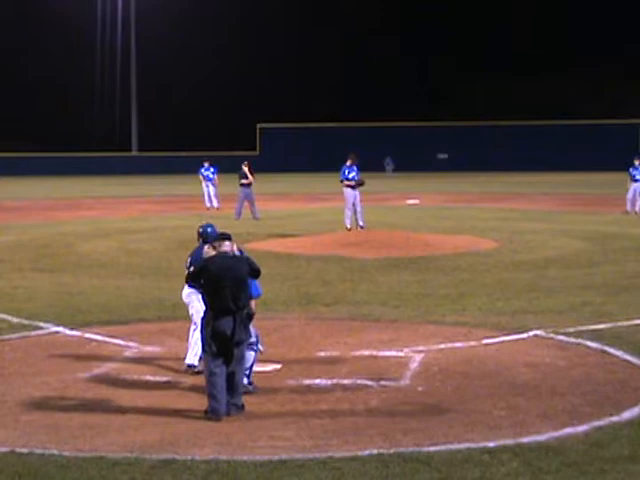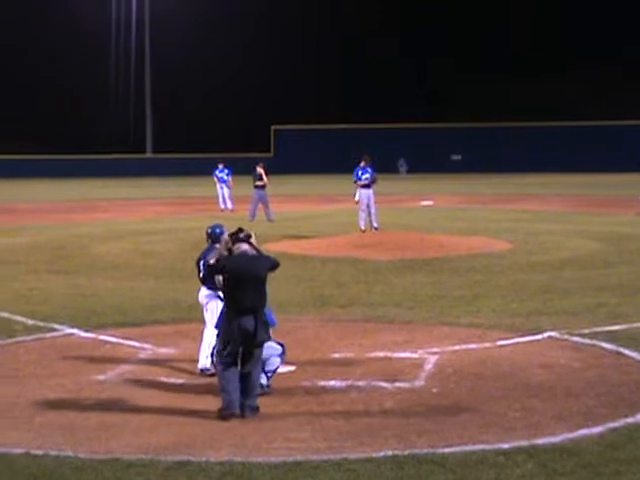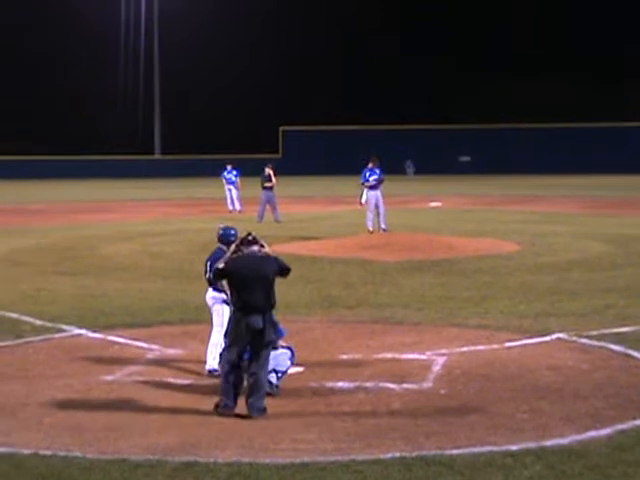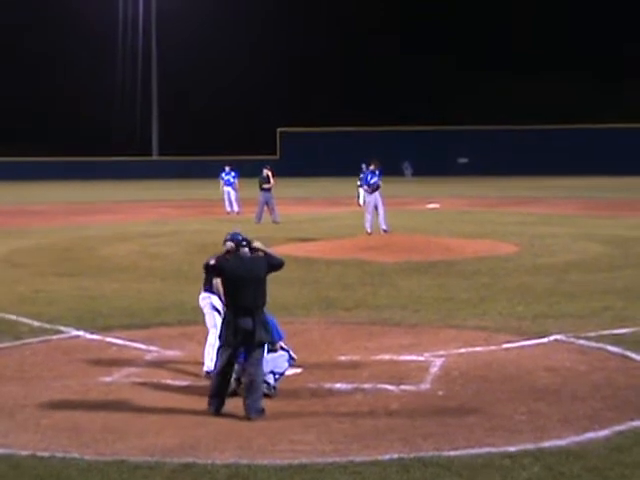
dt=0.3s
person 1, frame 1
left shoulder: (208, 263)
right shoulder: (244, 262)
left elbow: (194, 278)
right elbow: (256, 273)
left hip: (214, 321)
right hip: (237, 320)
left knee: (214, 366)
right knee: (235, 365)
left ankle: (216, 409)
right ankle: (234, 405)
person 1, frame 2
left shoulder: (227, 262)
right shoulder: (262, 261)
left elbow: (209, 268)
right elbow: (274, 263)
left wrist: (223, 249)
right wrist: (256, 248)
left hip: (233, 319)
right hip: (256, 320)
left knee: (226, 363)
right knee: (252, 365)
left ankle: (229, 405)
right ankle: (248, 407)
person 1, frame 3
left shoulder: (234, 263)
right shoulder: (271, 263)
left elbow: (215, 274)
right elbow: (286, 270)
left wrist: (229, 255)
right wrist: (268, 254)
left hip: (241, 319)
right hip: (264, 320)
left knee: (231, 363)
right knee: (259, 366)
left ankle: (227, 405)
right ankle: (256, 408)
person 1, frame 4
left shoulder: (226, 263)
right shoulder: (261, 262)
left elbow: (210, 266)
right elbow: (280, 262)
left wrist: (225, 252)
right wrist: (262, 249)
left hip: (233, 320)
right hip: (256, 320)
left knee: (224, 363)
right knee: (254, 366)
left ankle: (215, 404)
right ankle: (253, 409)
person 2, frame 1
left shoulder: (196, 252)
right shoulder: (204, 254)
left hip: (191, 290)
right hip: (196, 293)
left knee: (197, 325)
right knee: (203, 326)
left ankle: (192, 357)
right ankle: (191, 362)
person 2, frame 2
left shoulder: (204, 254)
right shoulder: (217, 254)
left elbow: (202, 275)
right elbow: (218, 278)
left hip: (205, 292)
right hip: (213, 294)
left knee: (210, 328)
right knee: (214, 329)
left ankle: (209, 358)
right ankle: (204, 365)
person 2, frame 3
left shoulder: (213, 255)
right shoulder: (222, 256)
right elbow: (221, 279)
right wrist: (229, 296)
left hip: (214, 294)
right hip: (219, 295)
left knee: (220, 329)
right knee: (220, 330)
left ankle: (217, 359)
right ankle: (212, 366)
person 2, frame 4
left shoulder: (213, 262)
right elbow: (216, 282)
right wrist: (225, 300)
left hip: (210, 297)
right hip: (212, 297)
left knee: (217, 332)
right knee: (216, 332)
left ankle: (212, 363)
right ankle: (210, 368)
